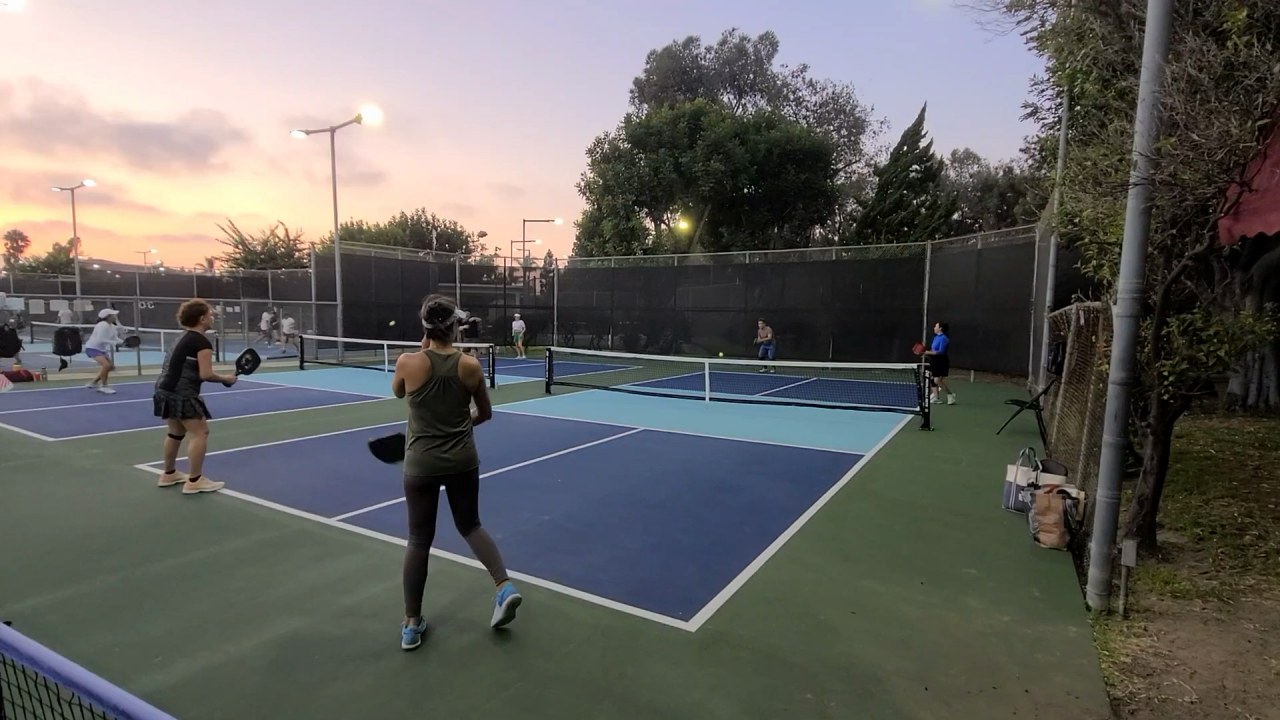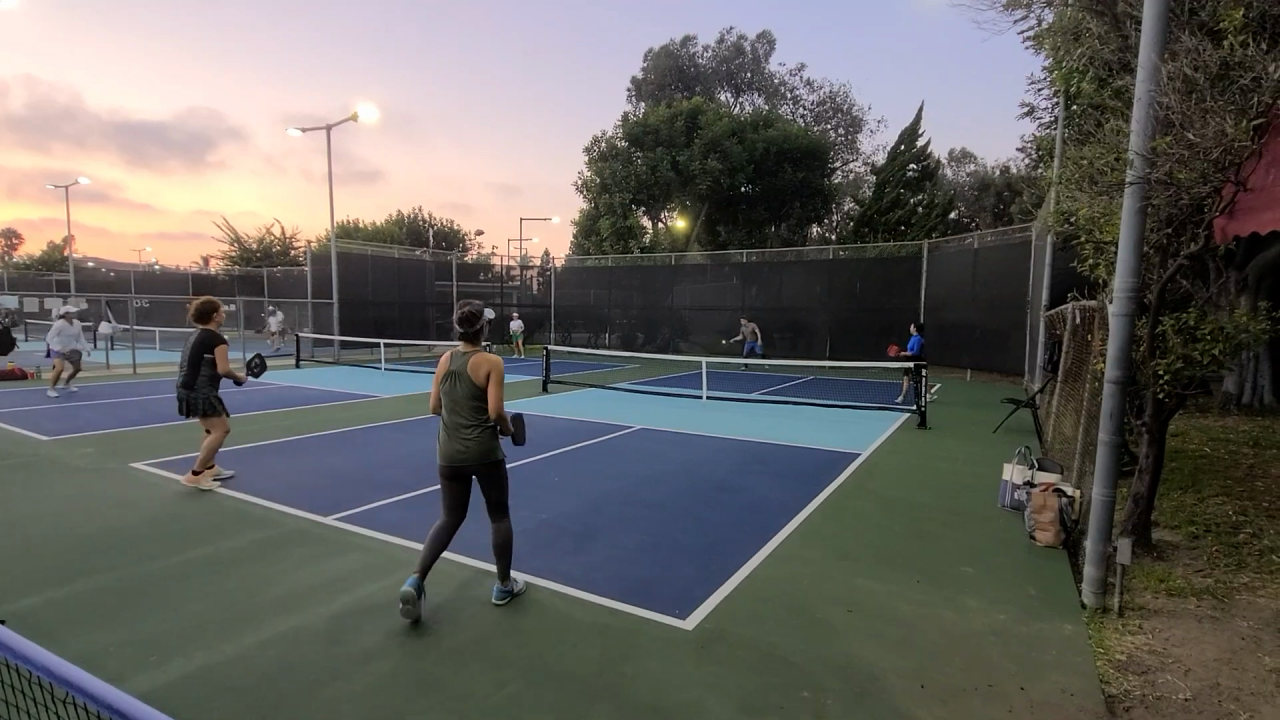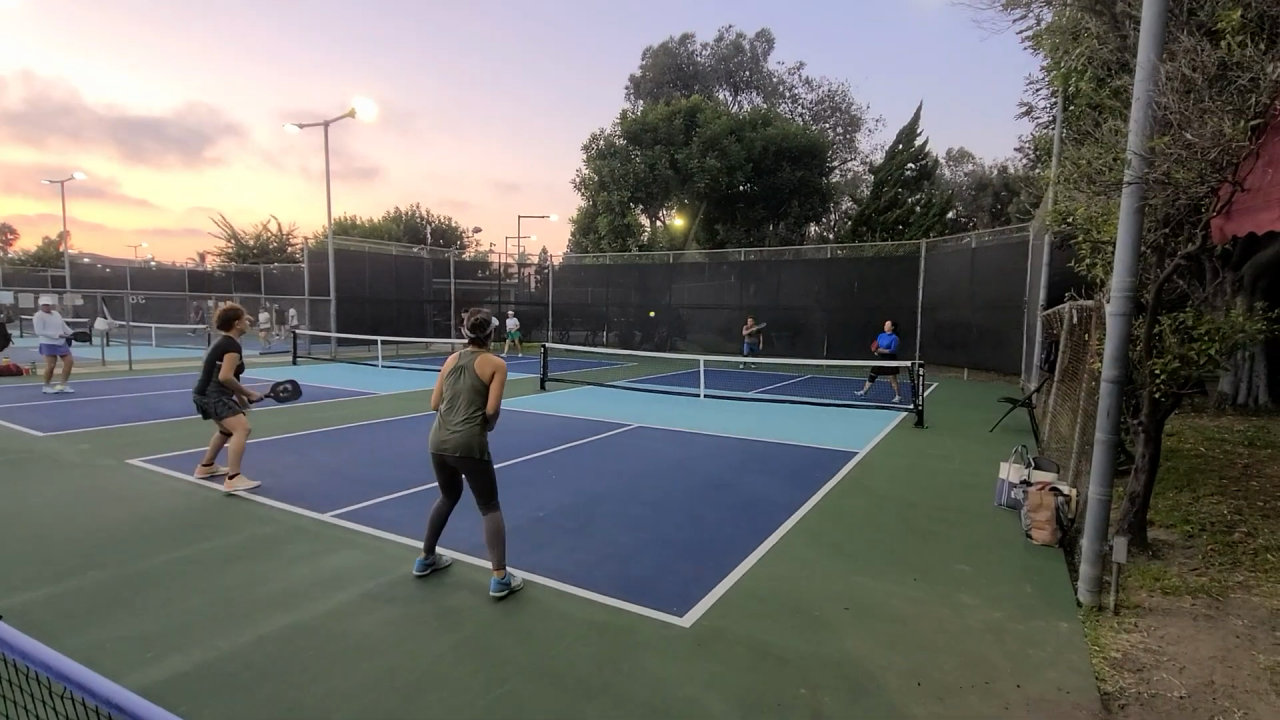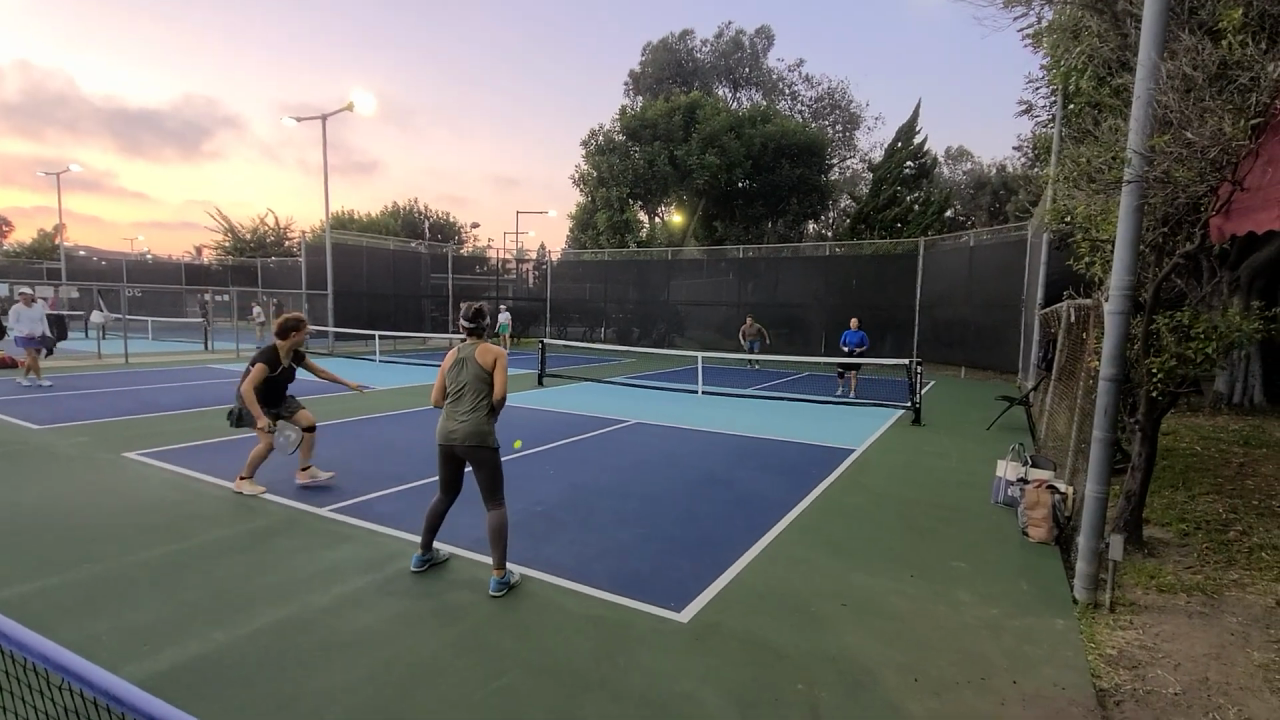
dt=0.5s
person 1, frame 1
left shoulder: (407, 363)
right shoulder: (471, 366)
right elbow: (485, 412)
left hip: (421, 464)
right hip: (462, 461)
left knee: (419, 540)
right knee: (471, 527)
left ankle: (411, 624)
right ankle: (505, 588)
person 1, frame 2
left shoulder: (445, 361)
right shoulder: (491, 363)
left elbow: (434, 408)
right elbow: (496, 412)
right wrist: (506, 426)
left hip: (449, 453)
right hip: (485, 452)
left knee: (450, 519)
right knee: (500, 517)
left ankle: (415, 583)
right ankle: (503, 586)
person 1, frame 3
left shoulder: (451, 360)
right shoulder: (495, 364)
left elbow: (435, 404)
right elbow: (492, 410)
right wrist: (488, 425)
left hip: (439, 441)
right hip: (469, 445)
left knee: (448, 496)
right knee: (490, 508)
left ankle: (426, 559)
right ankle: (500, 578)
person 1, frame 4
left shoulder: (452, 355)
right shoulder: (496, 352)
left elbow: (436, 400)
right elbow: (499, 395)
left hip: (447, 434)
right hip: (478, 436)
left knee: (446, 494)
right knee: (495, 504)
left ankle: (423, 554)
right ankle: (499, 576)
person 2, frame 1
left shoulder: (184, 338)
right shoulder: (202, 342)
right elbow: (206, 374)
right wrist: (226, 379)
left hip: (164, 390)
right hip: (181, 394)
left knee: (176, 433)
right knee: (200, 433)
left ankle: (169, 474)
right ankle: (194, 481)
person 2, frame 2
left shoulder: (194, 336)
right shoulder: (216, 339)
right elbow: (223, 369)
right wrist: (239, 377)
left hip: (186, 388)
right hip: (202, 391)
left knee: (211, 429)
right knee: (221, 430)
left ankle: (208, 469)
right ankle: (195, 474)
person 2, frame 3
left shoulder: (225, 343)
right shoulder: (232, 347)
right elbow: (225, 377)
left wrist: (241, 396)
right wrist: (248, 393)
left hip: (212, 395)
right hip: (214, 396)
left knee: (227, 429)
right knee: (243, 428)
left ankle: (206, 466)
right ankle: (233, 479)
person 2, frame 4
left shoulder: (296, 355)
right shoulder: (267, 357)
left elbow: (320, 372)
right elbow: (246, 389)
left wrist: (348, 383)
right wrist: (260, 417)
left hip: (278, 400)
right hip: (253, 403)
left knee: (308, 422)
right knee: (268, 442)
left ankle: (305, 471)
right ankle: (243, 480)
